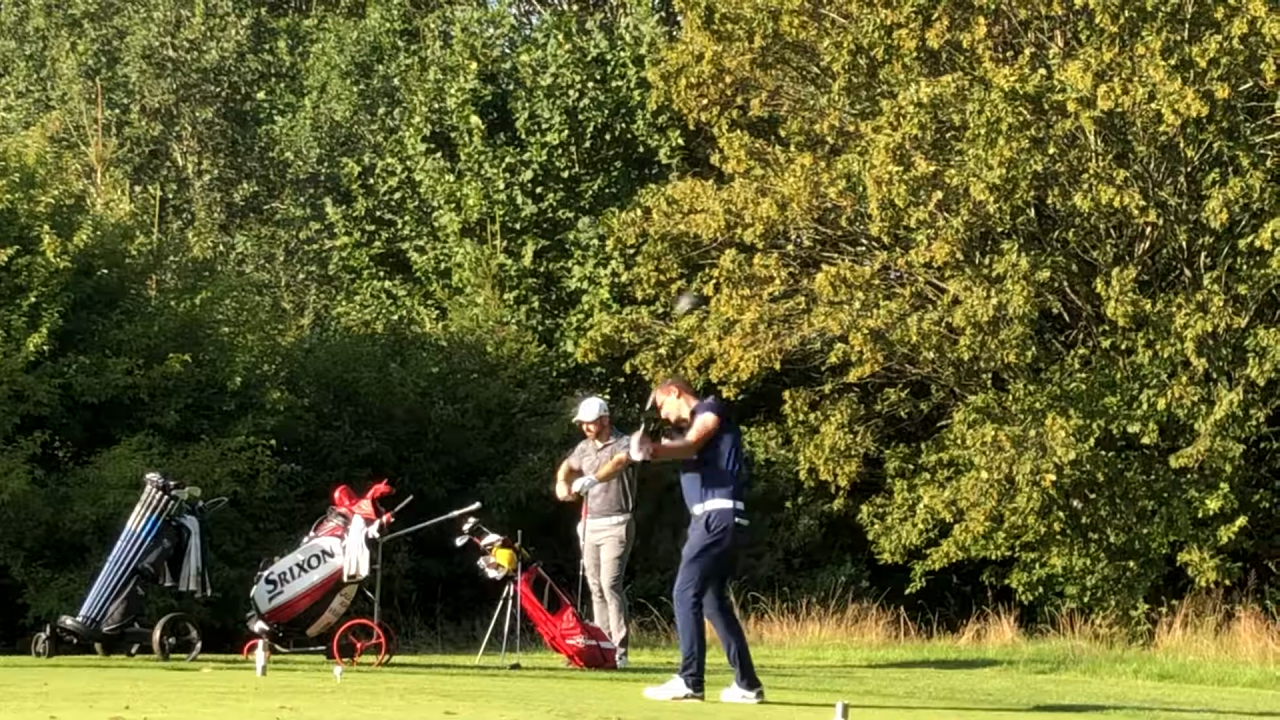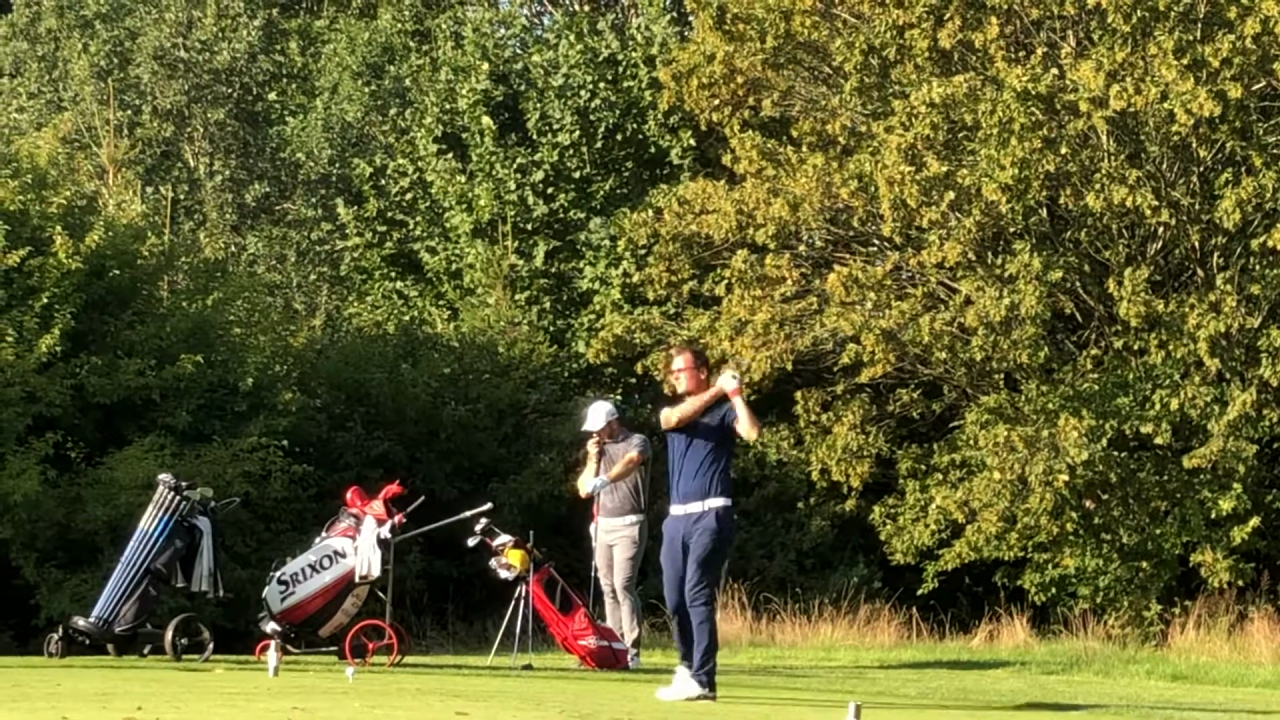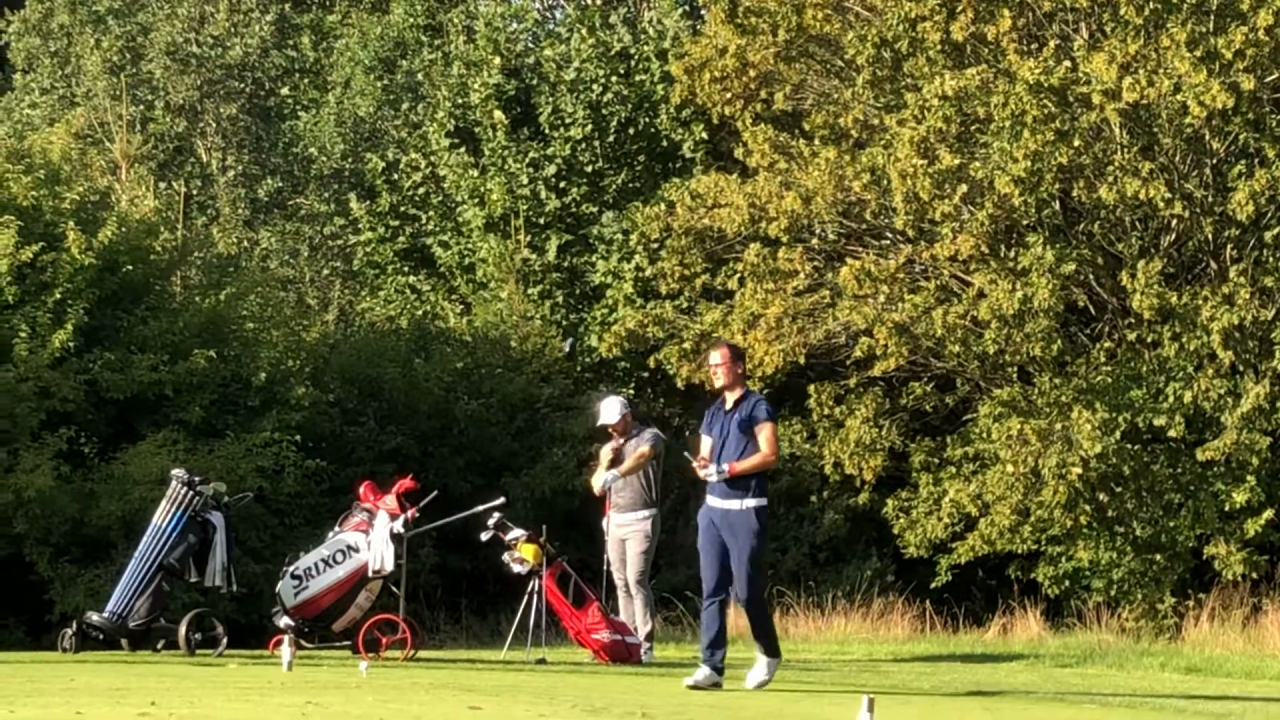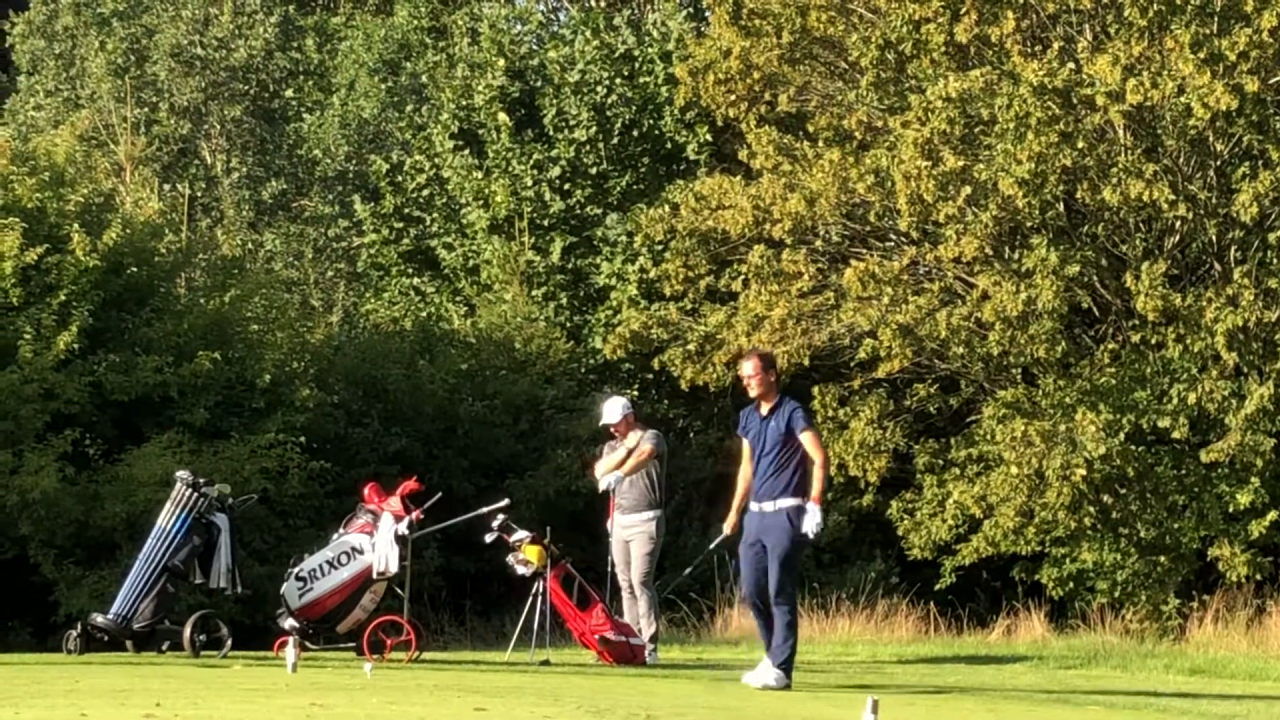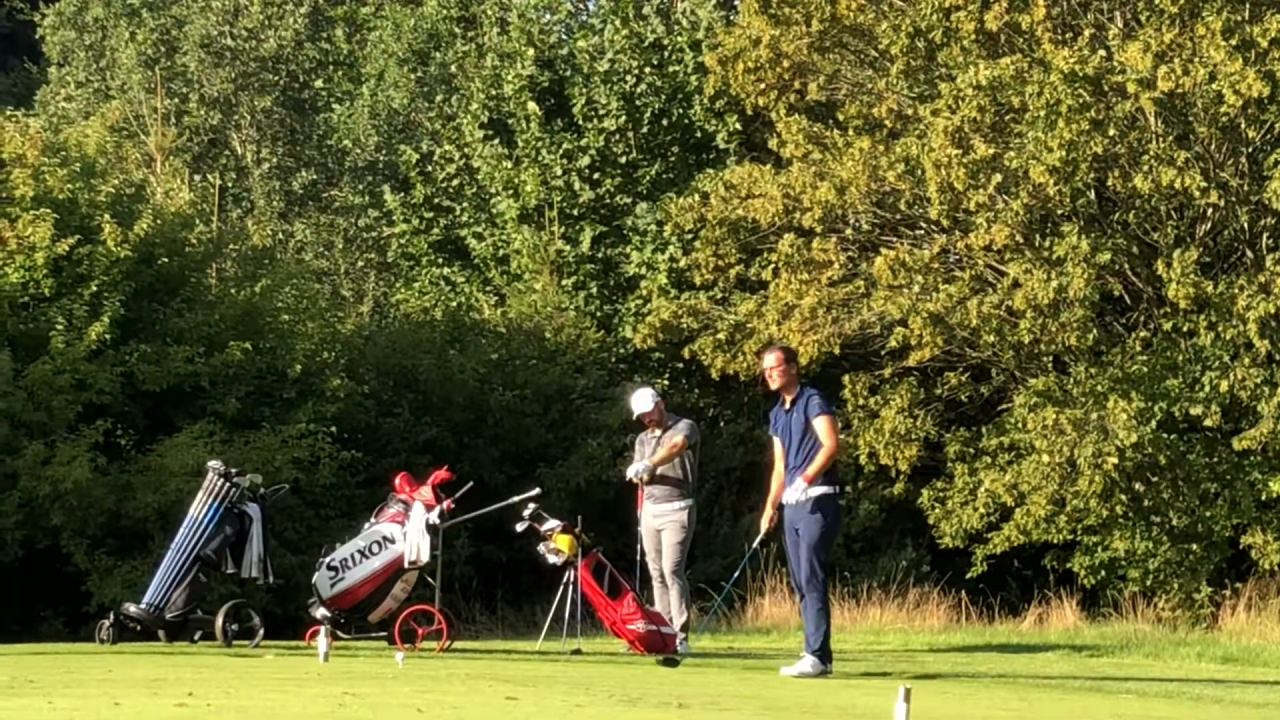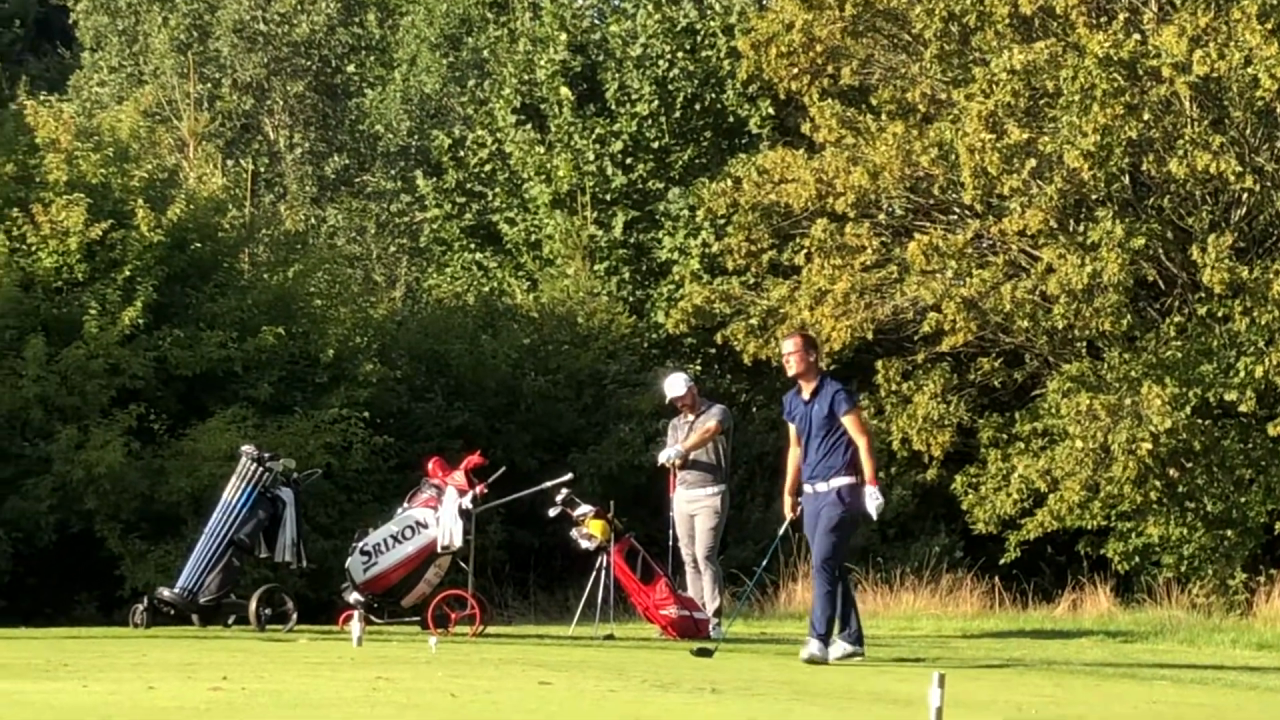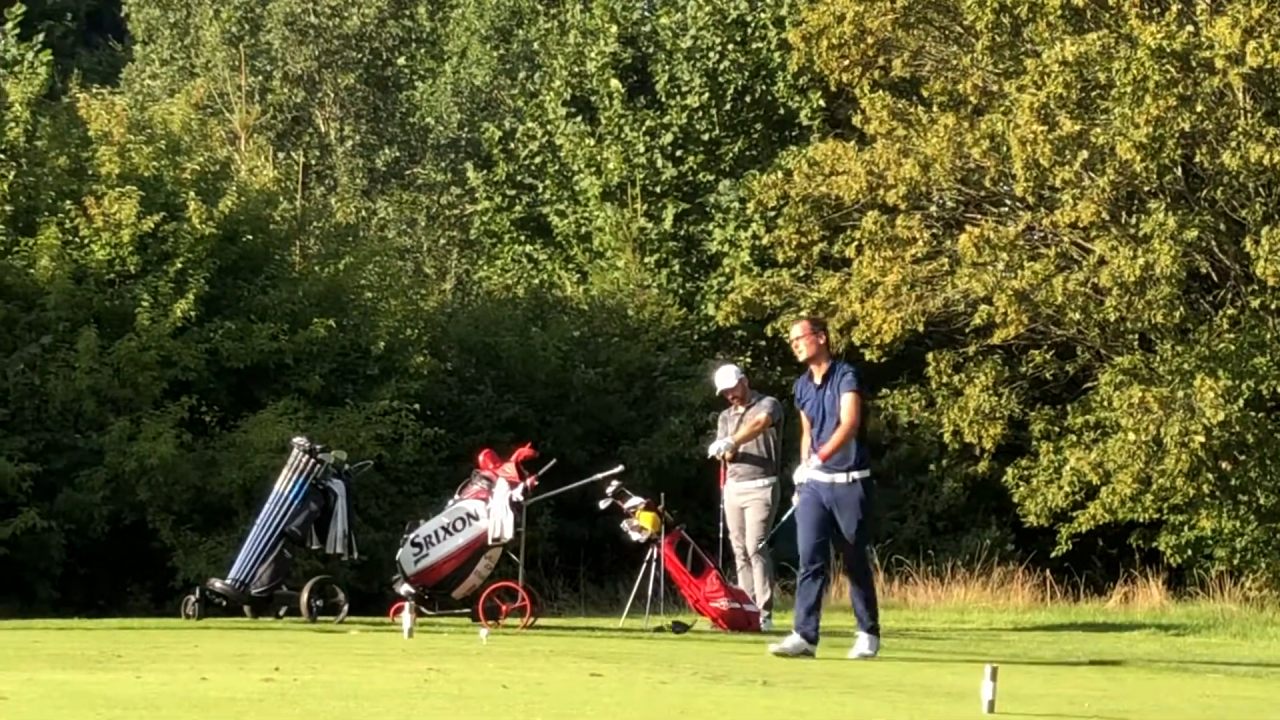
dt=0.7s
person 1, frame 1
left shoulder: (711, 407)
right shoulder: (672, 436)
left elbow: (692, 441)
right elbow: (676, 453)
left wrist: (658, 449)
right wrist: (644, 449)
left hip: (720, 518)
right hip: (706, 521)
left knee: (686, 594)
right knee: (713, 601)
left ankle: (689, 681)
right ankle: (746, 683)
person 1, frame 2
left shoulder: (725, 412)
right shoulder: (670, 411)
left elbow: (753, 433)
right elbow: (673, 419)
left wrist: (734, 393)
right wrist: (717, 390)
left hip: (710, 514)
right hip: (677, 516)
left knee: (698, 594)
right knee: (674, 599)
left ankle: (701, 680)
right ankle: (690, 664)
person 1, frame 3
left shoulder: (758, 406)
right shoulder: (712, 413)
left elbow: (770, 455)
right elbow: (706, 461)
left wrist: (728, 468)
right wrist: (702, 466)
left hip: (747, 511)
right hip: (713, 510)
left knee: (748, 590)
right knee: (712, 589)
left ankle: (769, 655)
right ankle: (711, 668)
person 1, frame 4
left shoulder: (792, 412)
right shoulder: (747, 416)
left elbow: (819, 459)
left wrist: (814, 504)
right wrist: (735, 511)
left hip: (787, 513)
right hip: (756, 514)
left knee: (779, 592)
right knee: (751, 590)
left ankle: (781, 669)
right ankle: (773, 656)
person 1, frame 5
left shoulder: (813, 400)
right shoulder: (777, 414)
left elbow: (831, 444)
left wrist: (805, 480)
right wrist: (770, 506)
left hip: (817, 500)
right hip: (794, 505)
left knee: (812, 580)
right knee: (801, 583)
left ankle: (816, 657)
right ankle: (818, 656)
person 1, frame 6
left shoulder: (835, 393)
right shoulder: (791, 401)
left elbow: (862, 440)
left wrist: (870, 485)
right wrist: (789, 492)
left hip: (839, 491)
right hip: (811, 495)
left knee: (824, 563)
right knee: (831, 567)
left ankle: (818, 641)
right ankle: (851, 639)
person 1, frame 7
left shoulder: (846, 376)
right shoulder: (802, 386)
left elbow: (849, 424)
left wrist: (820, 459)
right wrist: (802, 475)
left hip: (849, 482)
right hip: (815, 484)
left knee: (855, 561)
right knee: (808, 557)
left ankle: (868, 632)
right ankle: (804, 635)
person 2, frame 1
left shoulder: (624, 443)
right shoulder: (583, 447)
left elbow: (617, 464)
right elbow: (566, 466)
left wrist: (592, 479)
right wrist: (562, 485)
left hip: (616, 525)
right hip: (590, 526)
left knee: (611, 585)
right knee: (596, 588)
left ankle: (620, 651)
person 2, frame 2
left shoulder: (637, 442)
right shoulder: (598, 449)
left elbow: (630, 463)
right elbow: (583, 490)
left wrist: (604, 480)
right wrist: (593, 459)
left hip: (629, 525)
right hip: (602, 526)
left knee: (623, 586)
right knee: (608, 589)
left ankle: (632, 652)
person 2, frame 3
left shoulder: (649, 436)
right shoulder: (609, 447)
left elbow: (641, 457)
right elbow: (598, 489)
left wrist: (616, 474)
right wrist: (605, 464)
left hip: (641, 520)
right hip: (614, 521)
left knee: (636, 580)
right knee: (621, 583)
left ankle: (645, 646)
person 2, frame 4
left shoulder: (652, 437)
right shoulder: (612, 446)
left elbow: (643, 456)
right elbow: (600, 471)
left wrist: (618, 475)
right wrist: (626, 445)
left hip: (646, 521)
right hip: (619, 522)
left knee: (641, 581)
right knee: (626, 584)
left ankle: (650, 647)
person 2, frame 5
left shoulder: (684, 426)
right shoulder: (642, 439)
left elbow: (675, 447)
right elbow: (638, 476)
left wrist: (648, 464)
right wrist: (643, 474)
left hip: (677, 510)
right hip: (650, 510)
left knee: (672, 570)
right knee: (657, 573)
left ankle: (681, 636)
person 2, frame 6
left shoulder: (717, 412)
right shoulder: (675, 424)
left elbow: (709, 431)
right elbow: (674, 462)
left wrist: (681, 449)
right wrist: (676, 458)
left hip: (710, 495)
right hip: (682, 495)
left knee: (705, 556)
right knee: (689, 559)
left ankle: (714, 621)
person 2, frame 7
left shoulder: (768, 404)
right shoulder: (725, 417)
left elbow: (758, 423)
right elbow: (727, 455)
left wrist: (731, 441)
right wrist: (727, 451)
left hip: (761, 487)
right hip: (733, 488)
left knee: (756, 549)
right knee: (740, 551)
left ankle: (764, 614)
